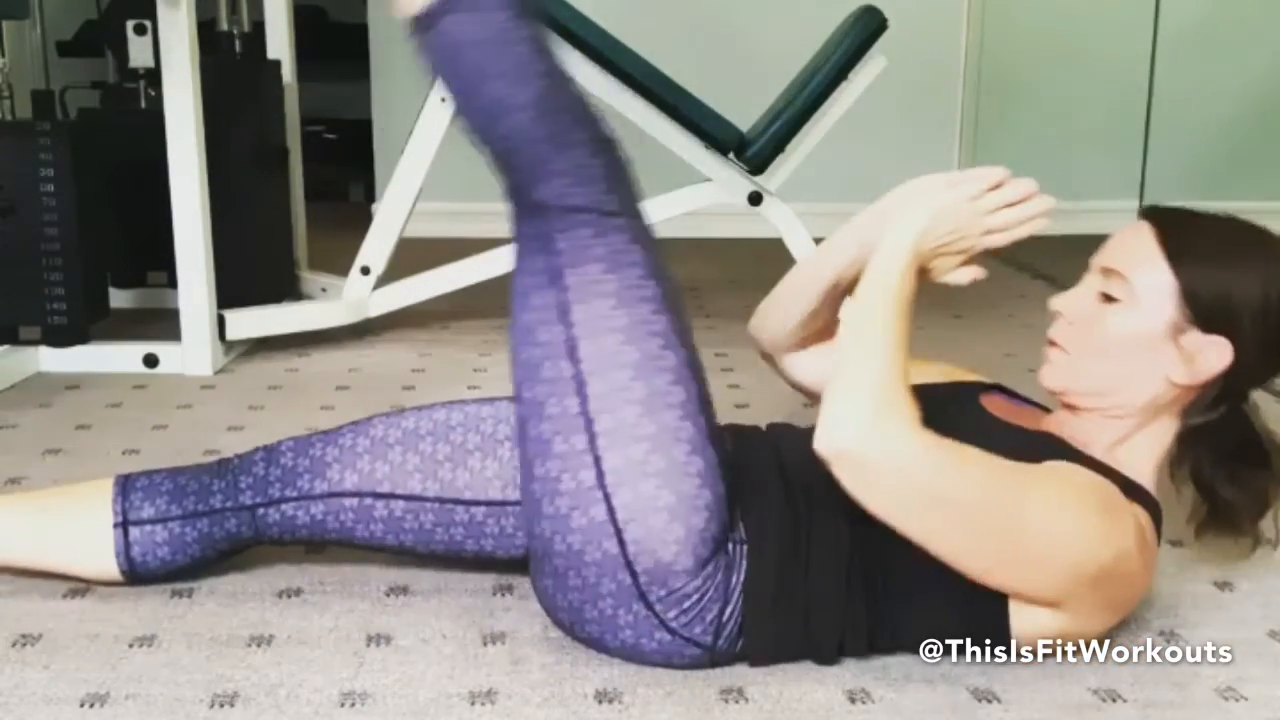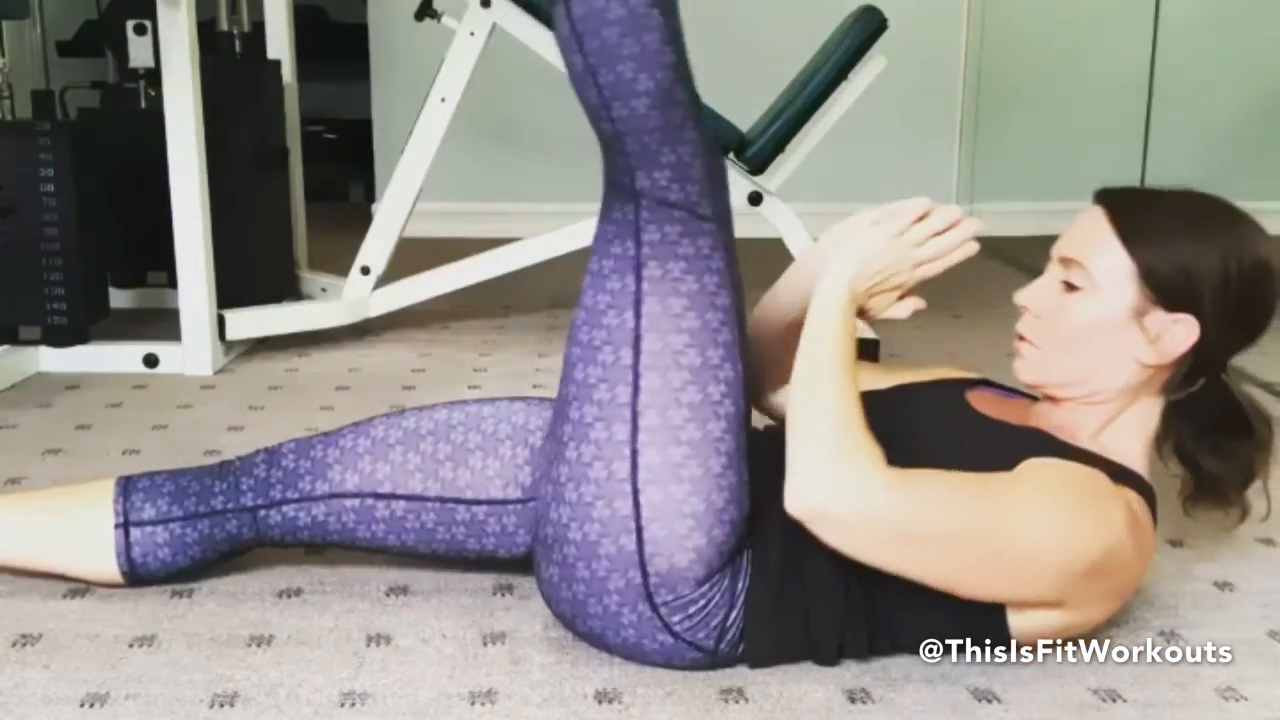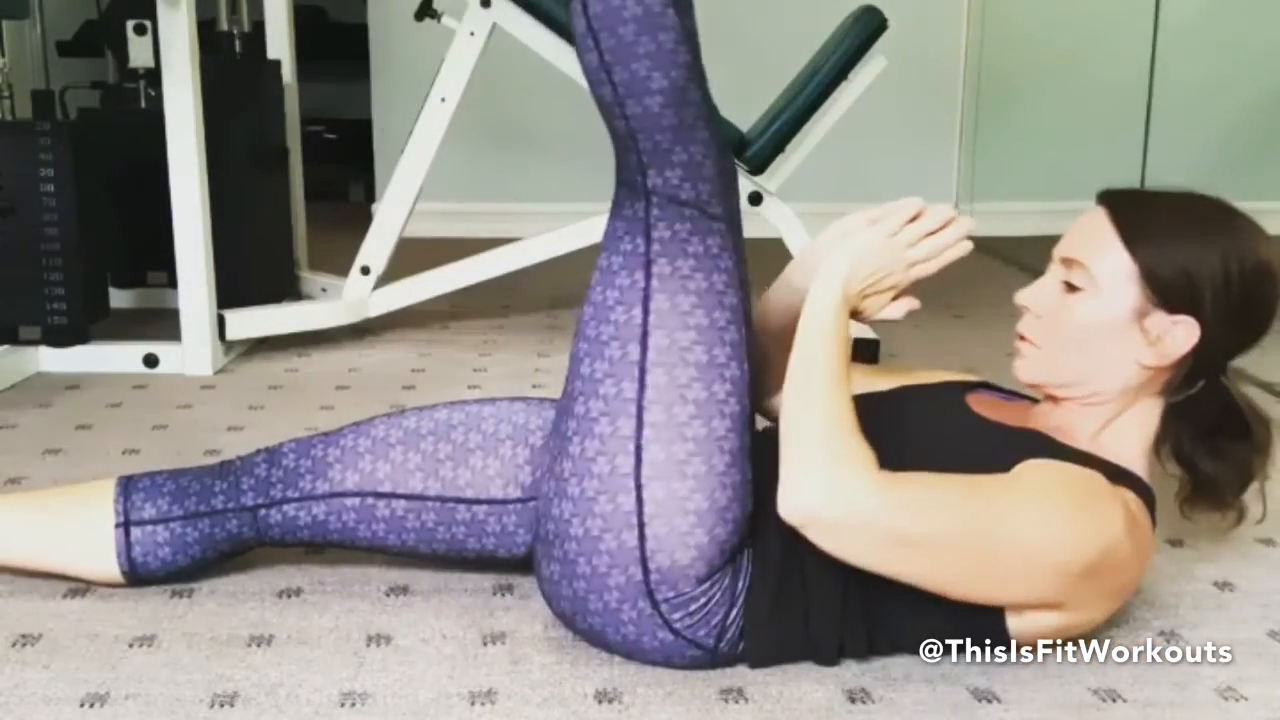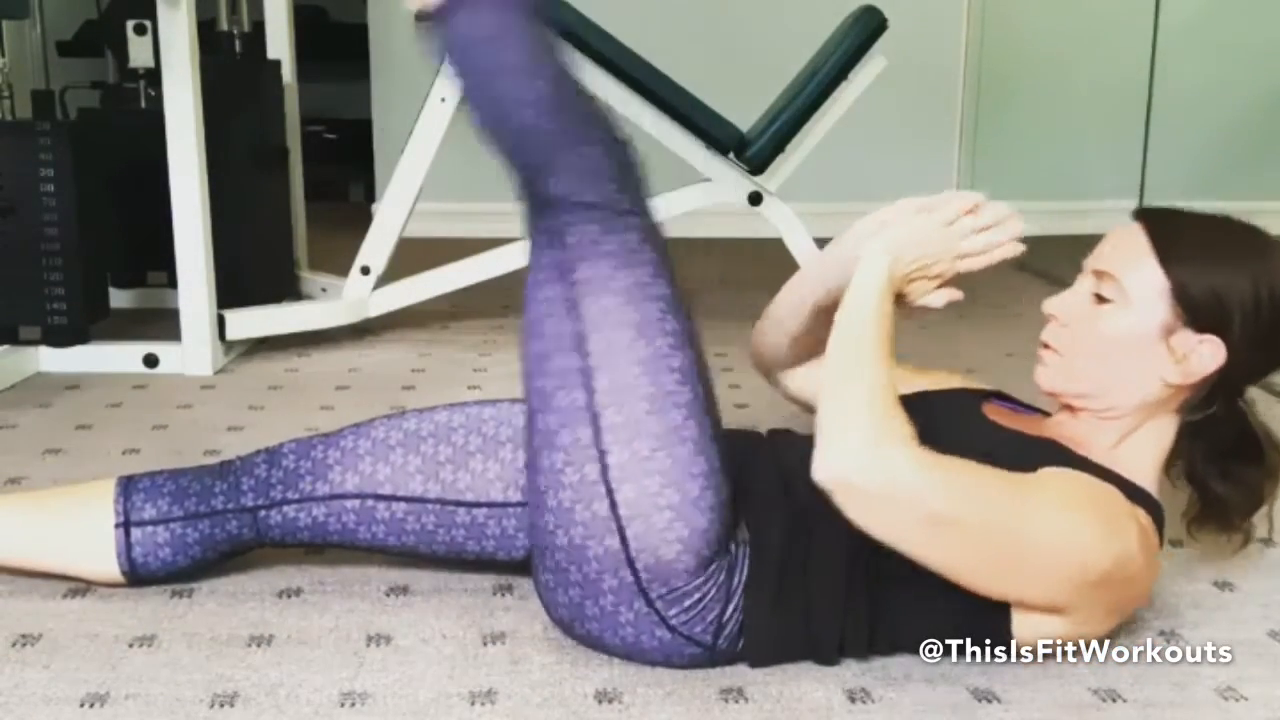
dt=0.3s
person 1, frame 1
left shoulder: (1098, 538)
right shoulder: (1031, 421)
left elbow: (862, 444)
right elbow: (786, 336)
left wrist: (906, 254)
right wrist: (888, 227)
left hip: (667, 581)
right hip: (632, 512)
left knee: (571, 198)
right knee: (266, 484)
person 1, frame 2
left shoulder: (1093, 526)
right shoulder: (1019, 413)
left elbow: (831, 497)
right elbow: (763, 371)
left wrist: (841, 288)
right wrist: (831, 266)
left hip: (665, 579)
right hip: (622, 501)
left knee: (665, 187)
right knee: (265, 485)
person 1, frame 3
left shoulder: (1090, 529)
right shoulder: (1013, 411)
left elbow: (824, 499)
right elbow: (766, 378)
left wrist: (835, 289)
right wrist: (823, 268)
left hip: (666, 580)
right hip: (628, 496)
left knee: (676, 188)
right knee: (266, 484)
person 1, frame 4
left shoulder: (1098, 540)
right shoulder: (1030, 425)
left elbow: (858, 467)
right elbow: (785, 357)
left wrist: (880, 278)
right wrist: (868, 251)
left hip: (667, 580)
right hip: (625, 508)
left knee: (583, 195)
right knee: (267, 486)
